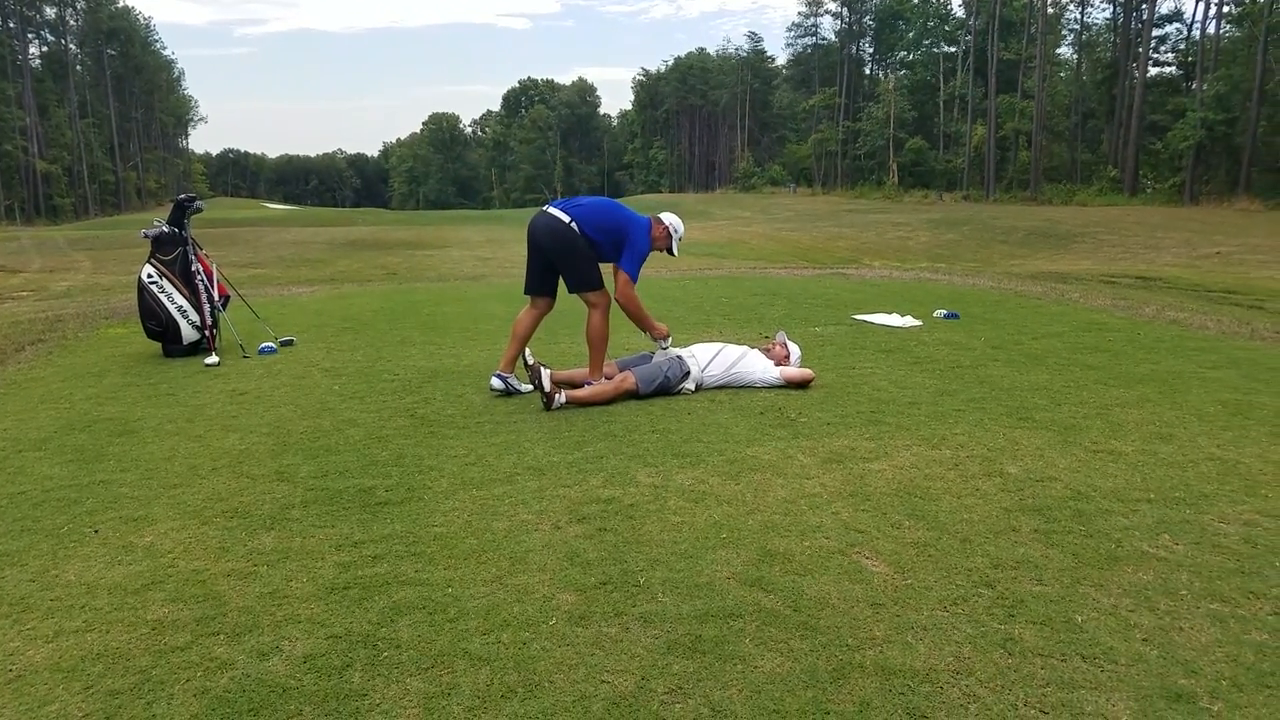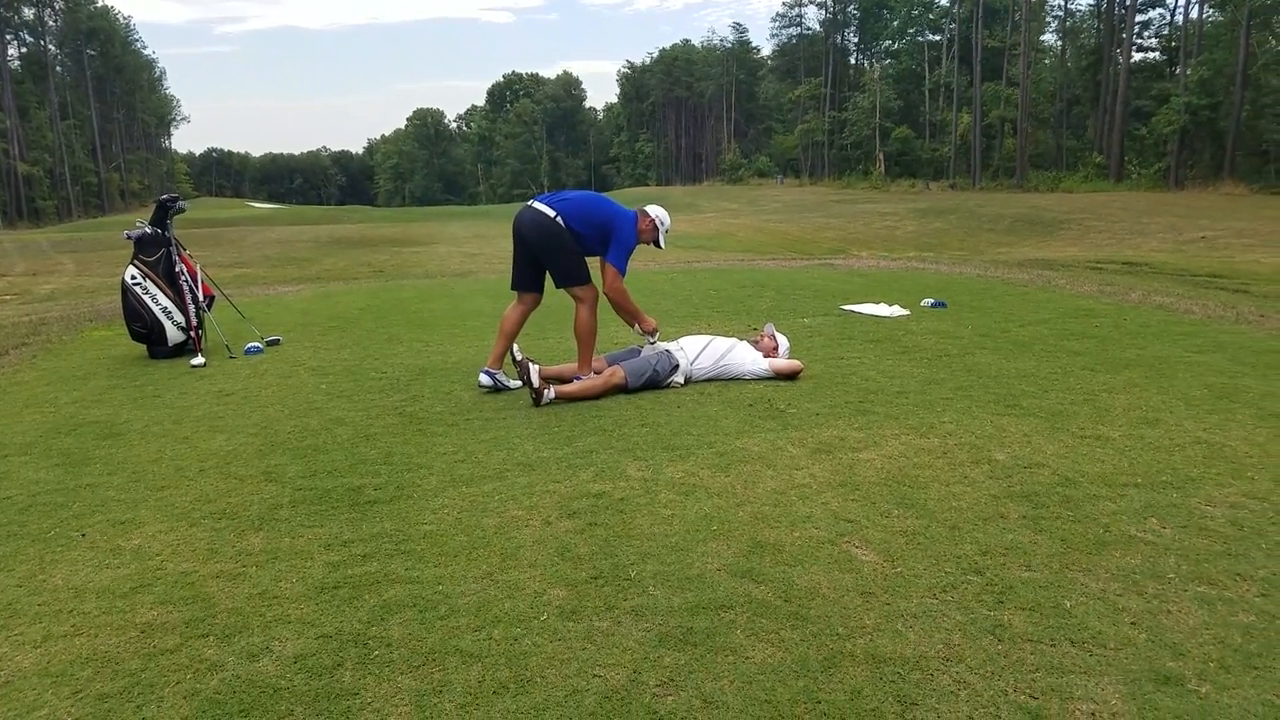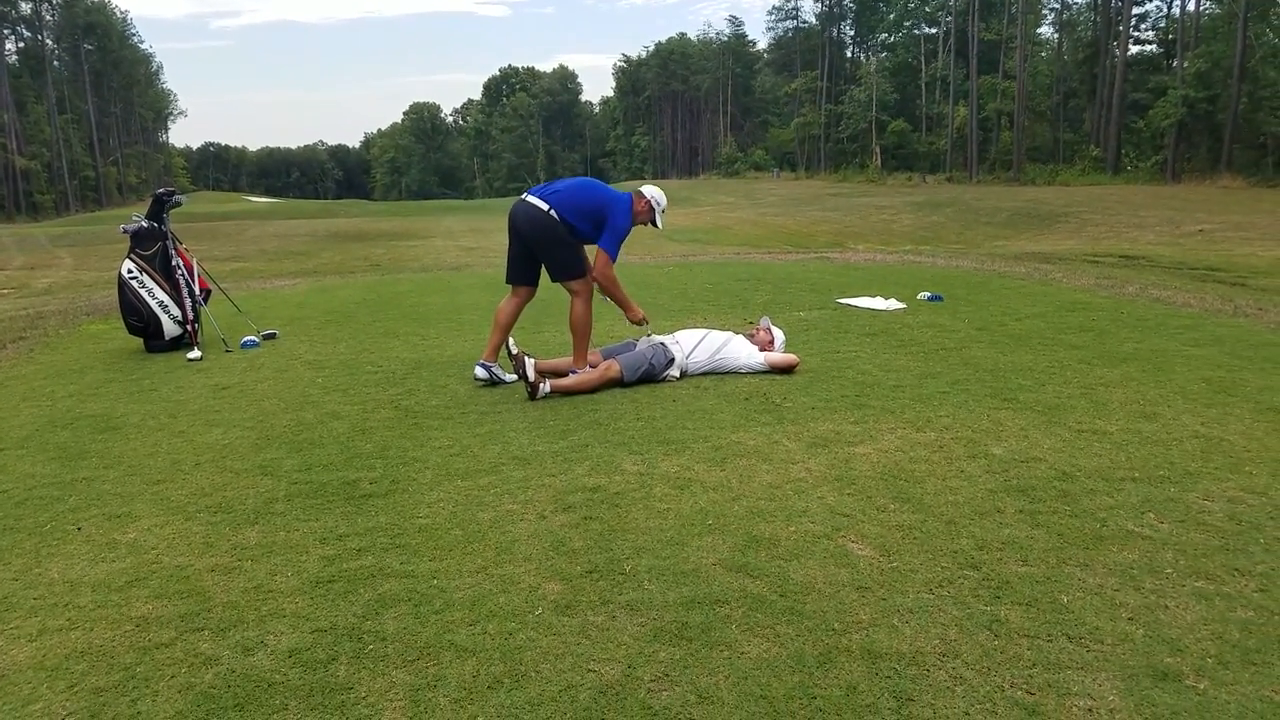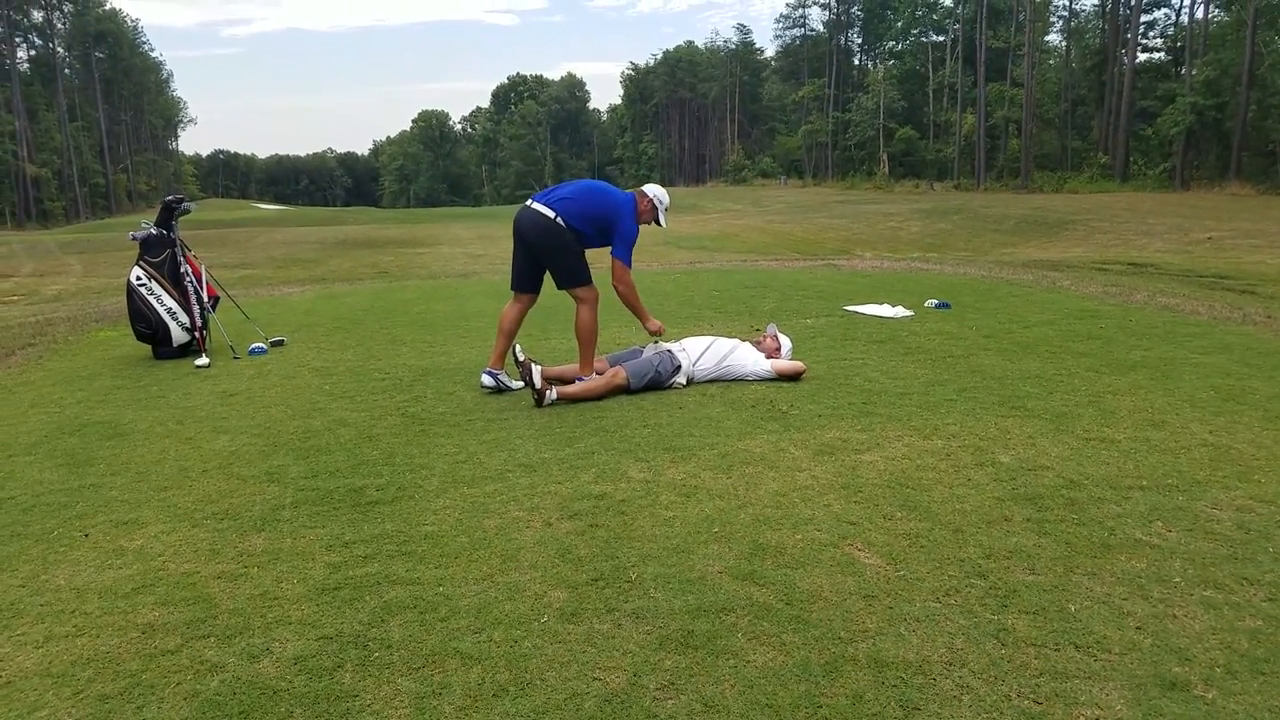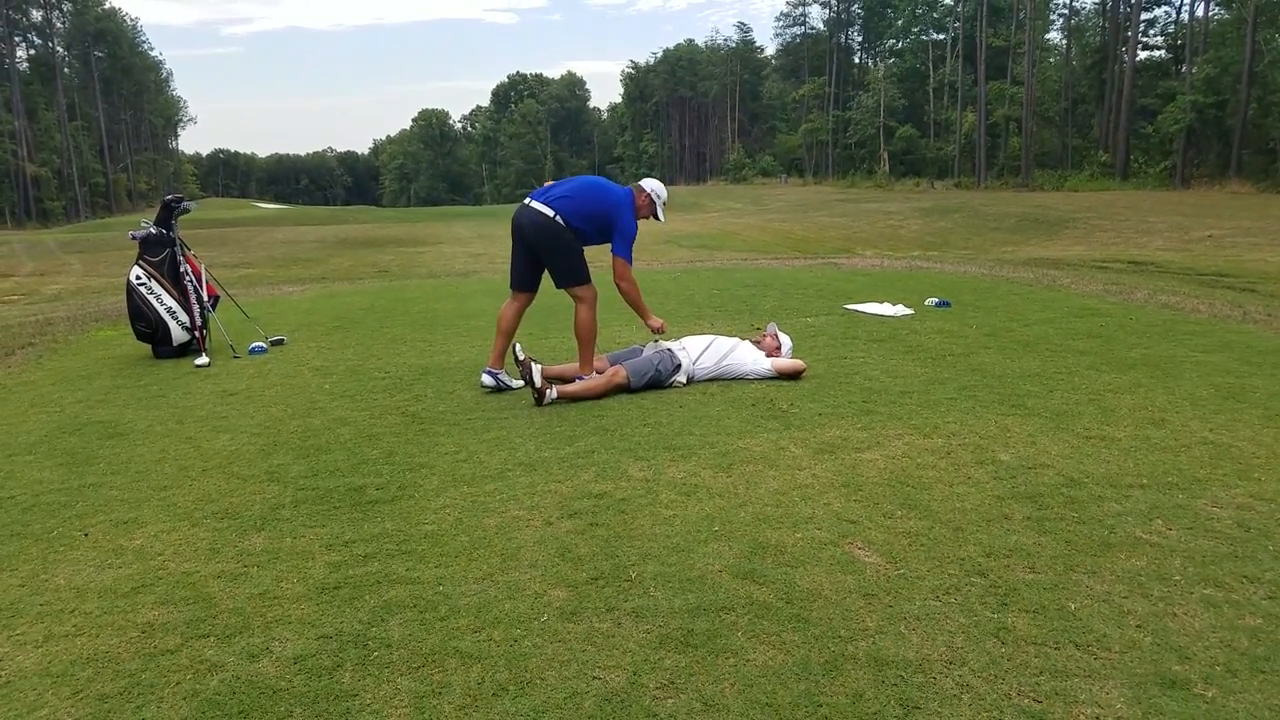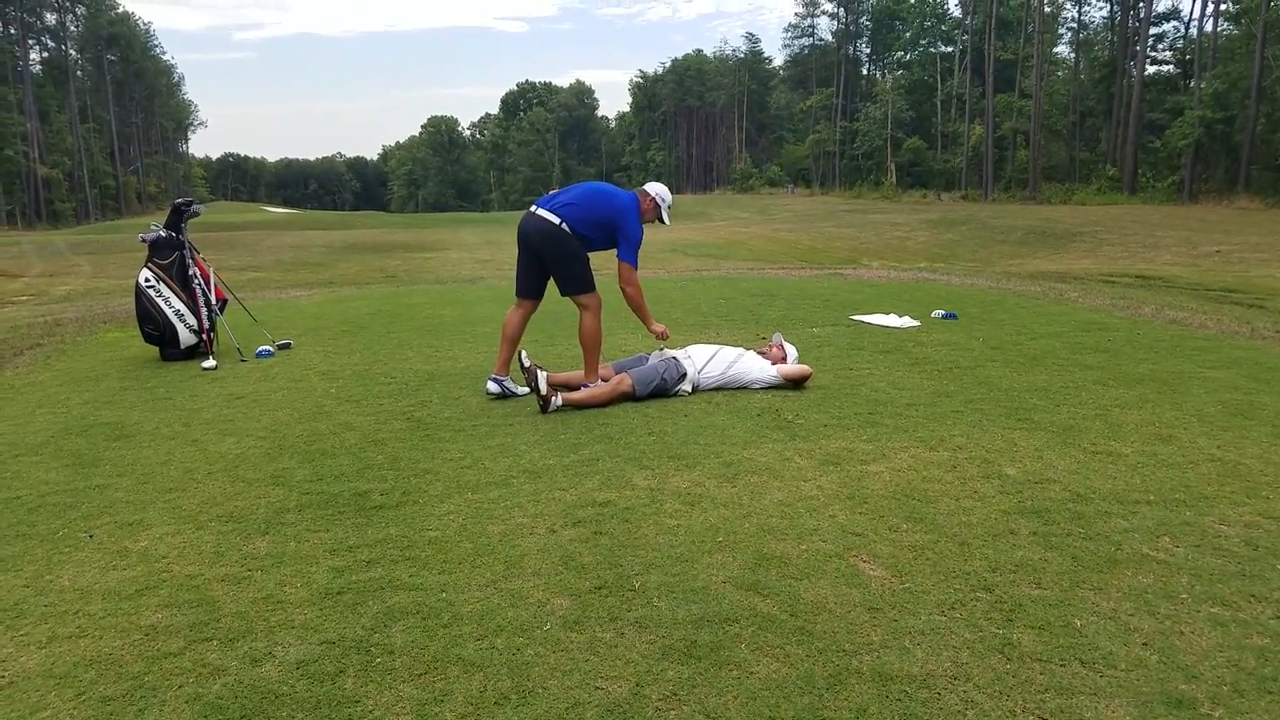
dt=0.5s
person 1, frame 1
left shoulder: (764, 370)
right shoulder: (751, 353)
left elbow: (808, 375)
left wrist: (793, 377)
left hip: (686, 371)
right hip: (680, 355)
left knee: (623, 383)
right knee: (609, 370)
left ankle: (559, 397)
right ankle: (548, 375)
person 1, frame 2
left shoulder: (753, 362)
right shoulder: (739, 345)
left elbow: (796, 366)
left wrist: (780, 368)
left hip: (675, 364)
right hip: (667, 348)
left knee: (612, 377)
right knee: (597, 364)
left ankle: (548, 392)
right ankle: (536, 371)
person 1, frame 3
left shoulder: (749, 355)
right shoulder: (735, 339)
left elbow: (792, 360)
left wrist: (776, 357)
left hip: (671, 357)
right hip: (663, 341)
left knee: (608, 370)
right knee: (593, 358)
left ankle: (544, 386)
right ankle: (532, 365)
person 1, frame 4
left shoulder: (756, 364)
right shoulder: (742, 347)
left elbow: (799, 367)
left wrist: (784, 371)
left hip: (677, 365)
right hip: (670, 349)
left knee: (615, 378)
right knee: (599, 364)
left ankle: (550, 393)
right ankle: (539, 371)
person 1, frame 5
left shoulder: (756, 362)
right shoulder: (742, 345)
left elbow: (799, 366)
left wrist: (786, 373)
left hip: (677, 364)
right hip: (670, 347)
left knee: (615, 376)
right knee: (599, 363)
left ankle: (550, 392)
right ankle: (539, 370)
person 1, frame 6
left shoulder: (762, 371)
right shoulder: (747, 355)
left elbow: (805, 370)
left wrist: (792, 383)
left hip: (682, 372)
right hip: (674, 356)
left knee: (619, 385)
right knee: (604, 371)
left ankle: (556, 399)
right ankle: (544, 378)
person 2, frame 1
left shoulder: (628, 226)
right shoulder: (640, 235)
left elbow: (624, 289)
right elbow: (623, 295)
left wrist: (648, 328)
right wrist: (652, 327)
left hip: (541, 223)
right hip: (562, 230)
left knee: (539, 305)
right knee: (599, 303)
left ankle: (504, 374)
right ankle: (594, 381)
person 2, frame 2
left shoulder: (613, 219)
right shoulder: (626, 228)
left elbow: (611, 286)
right elbow: (612, 289)
left wrist: (635, 324)
right wrist: (642, 319)
left hip: (527, 217)
right hip: (547, 225)
left knee: (526, 301)
right knee: (586, 298)
left ankle: (491, 370)
right ankle: (583, 375)
person 2, frame 3
left shoulder: (609, 200)
right shoulder: (621, 212)
right elbow: (601, 273)
right wrist: (629, 308)
left hip: (521, 210)
right hip: (542, 218)
left knee: (520, 294)
right knee: (581, 291)
left ankle: (488, 363)
right ankle: (579, 370)
person 2, frame 4
left shoulder: (611, 196)
right shoulder: (626, 215)
left elbow: (561, 199)
right elbow: (621, 282)
right wrist: (647, 320)
left hip: (526, 216)
right hip: (548, 226)
left knee: (522, 299)
right knee: (587, 298)
left ankle: (494, 371)
right ankle: (585, 377)
person 2, frame 5
left shoulder: (608, 191)
right shoulder: (624, 212)
left elbow: (549, 186)
right elbow: (622, 279)
right wrist: (648, 317)
left hip: (524, 214)
right hip: (548, 225)
left knee: (520, 298)
right knee: (585, 297)
left ankle: (494, 370)
right ankle: (585, 376)
person 2, frame 6
left shoulder: (611, 196)
right shoulder: (629, 216)
left elbow: (554, 194)
right elbow: (628, 284)
right wrist: (651, 324)
left hip: (530, 221)
right hip: (554, 231)
left knee: (524, 305)
right knee: (590, 305)
left ankle: (499, 377)
right ankle: (591, 384)
